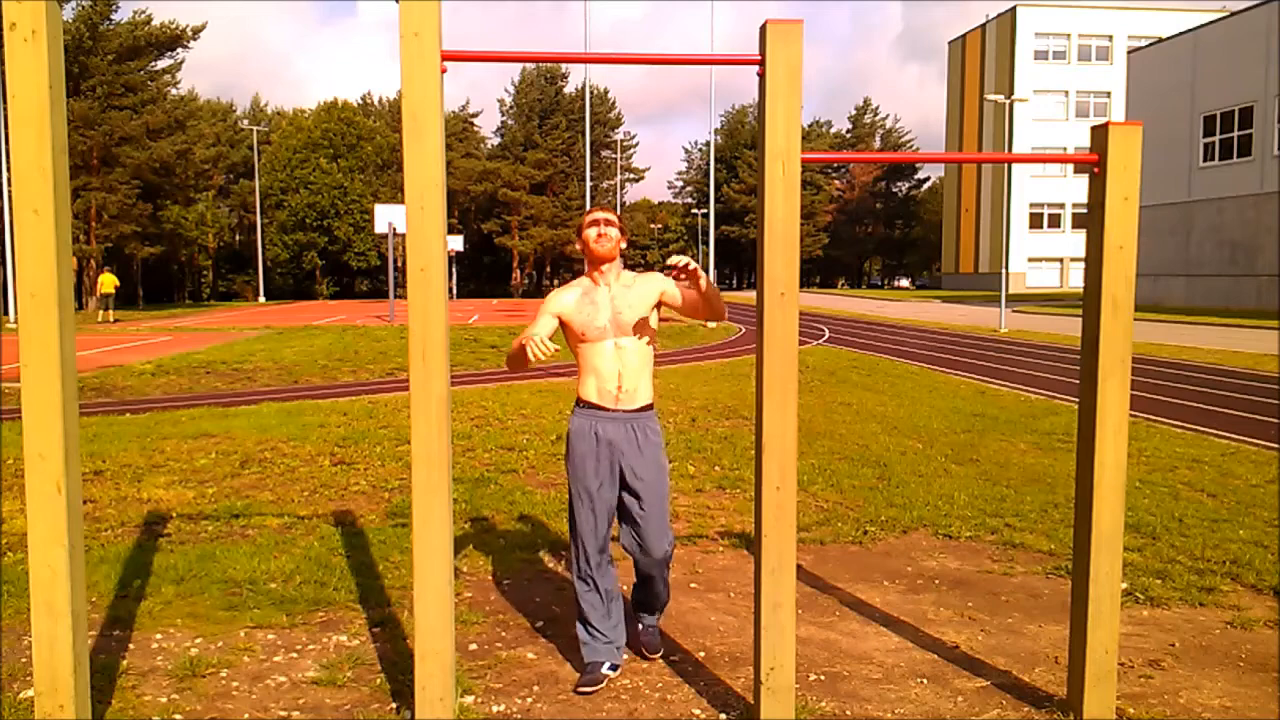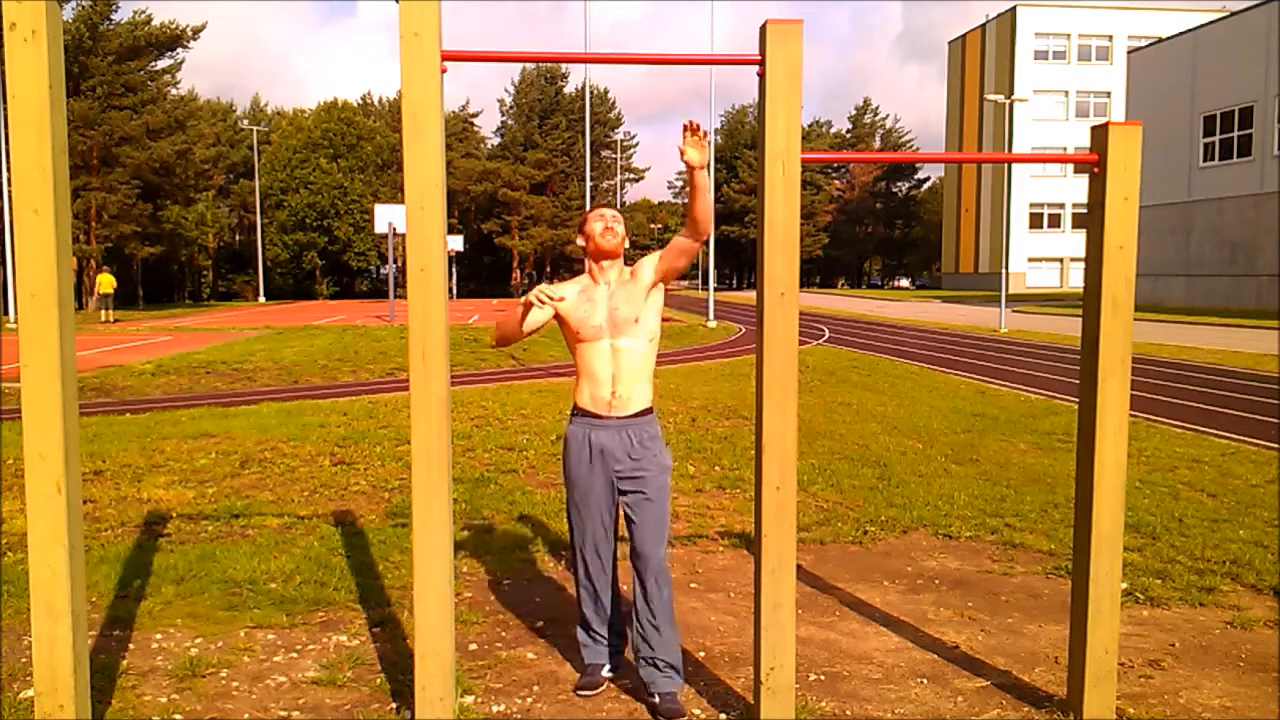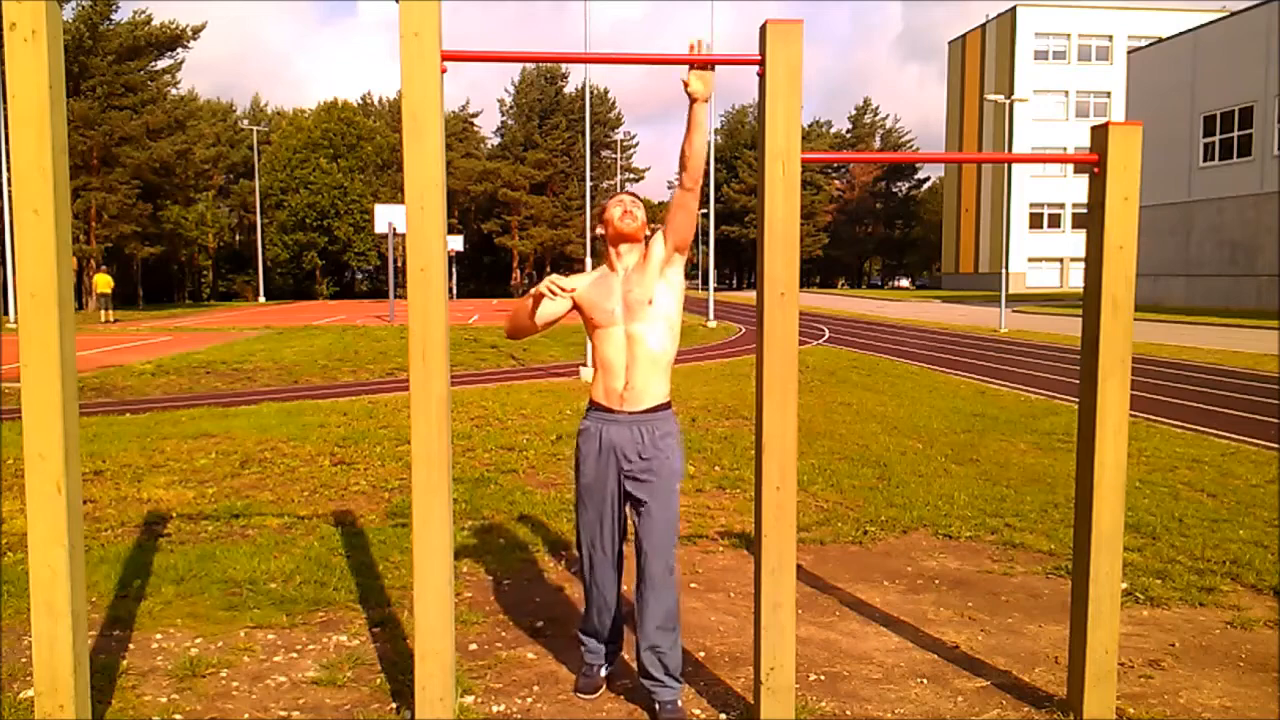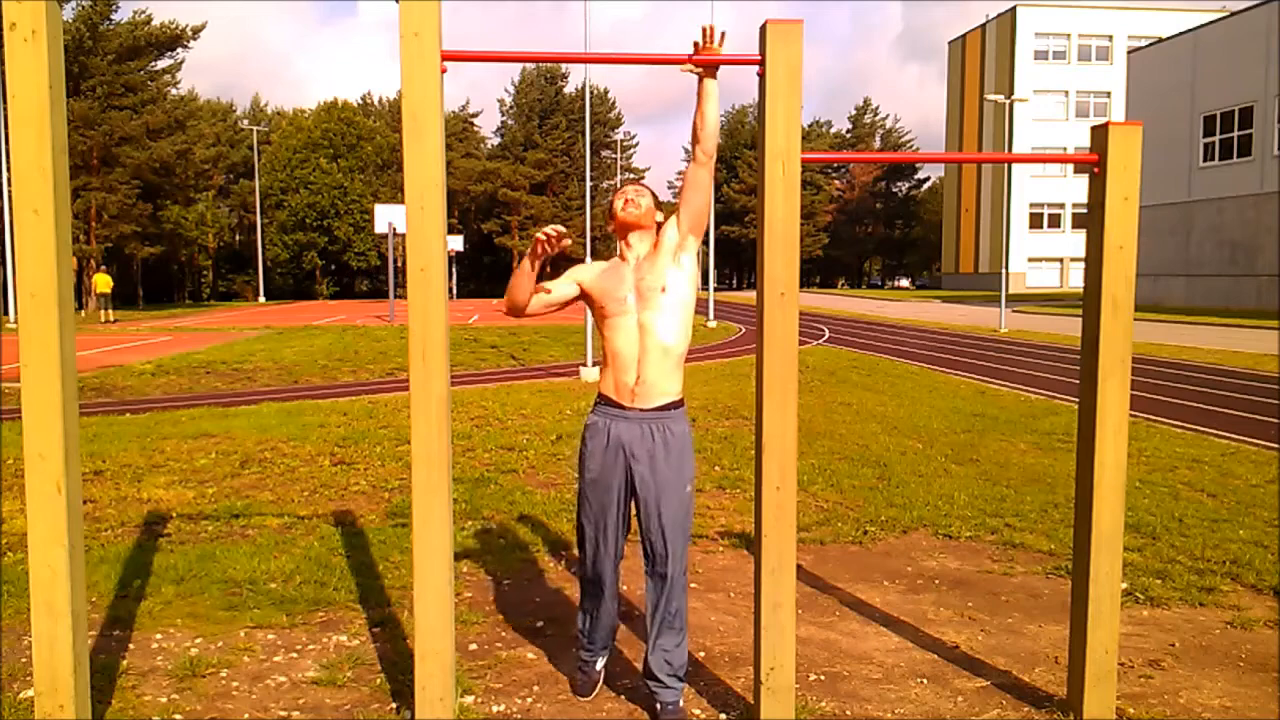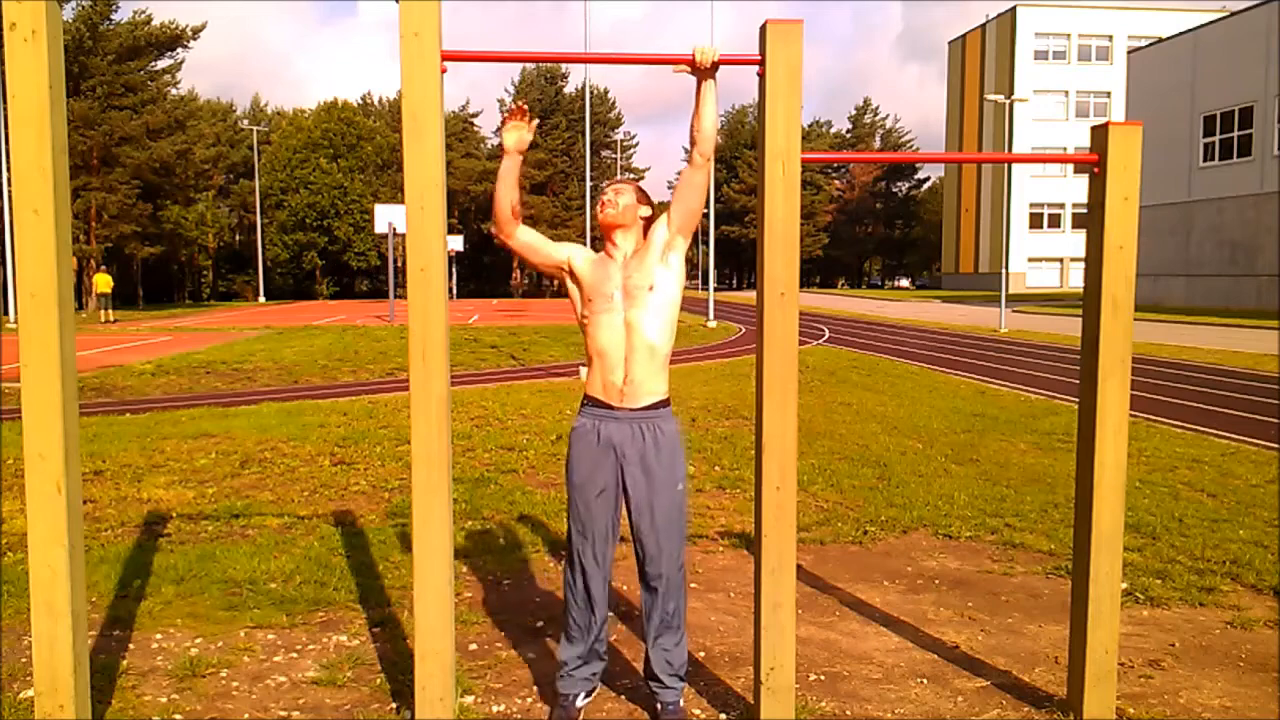
dt=0.3s
person 1, frame 1
left shoulder: (652, 284)
right shoulder: (564, 298)
left elbow: (715, 312)
right elbow: (515, 361)
left wrist: (699, 278)
right wrist: (526, 342)
left hip: (642, 426)
right hip: (590, 427)
left knee: (654, 544)
right knee: (591, 544)
left ankle: (647, 614)
right ankle: (602, 650)
person 1, frame 2
left shoulder: (651, 276)
right shoulder: (563, 296)
left elbow: (697, 234)
right elbow: (501, 337)
left wrist: (697, 172)
right wrist: (528, 306)
left hip: (641, 434)
right hip: (585, 435)
left knee: (652, 557)
right knee: (593, 554)
right ankle: (600, 654)
person 1, frame 3
left shoulder: (669, 260)
right shoulder: (582, 286)
left elbow: (690, 181)
right elbow: (514, 329)
left wrist: (699, 104)
right wrist: (540, 293)
left hip: (656, 433)
right hip: (599, 430)
left knee: (657, 561)
right knee: (599, 556)
right ankle: (599, 655)
person 1, frame 4
left shoulder: (681, 245)
right shoulder: (593, 274)
left elbow: (703, 156)
right elbow: (517, 306)
left wrist: (708, 80)
right wrist: (534, 256)
left hip: (666, 429)
right hip: (607, 427)
left knee: (668, 560)
right knee: (598, 550)
right ankle: (593, 649)
person 1, frame 5
left shoulder: (667, 245)
right shoulder: (578, 263)
left elbow: (701, 159)
right elbow: (506, 228)
left wrist: (705, 80)
right wrist: (513, 156)
left hip: (654, 428)
right hip: (593, 426)
left knee: (662, 562)
right knee: (587, 559)
